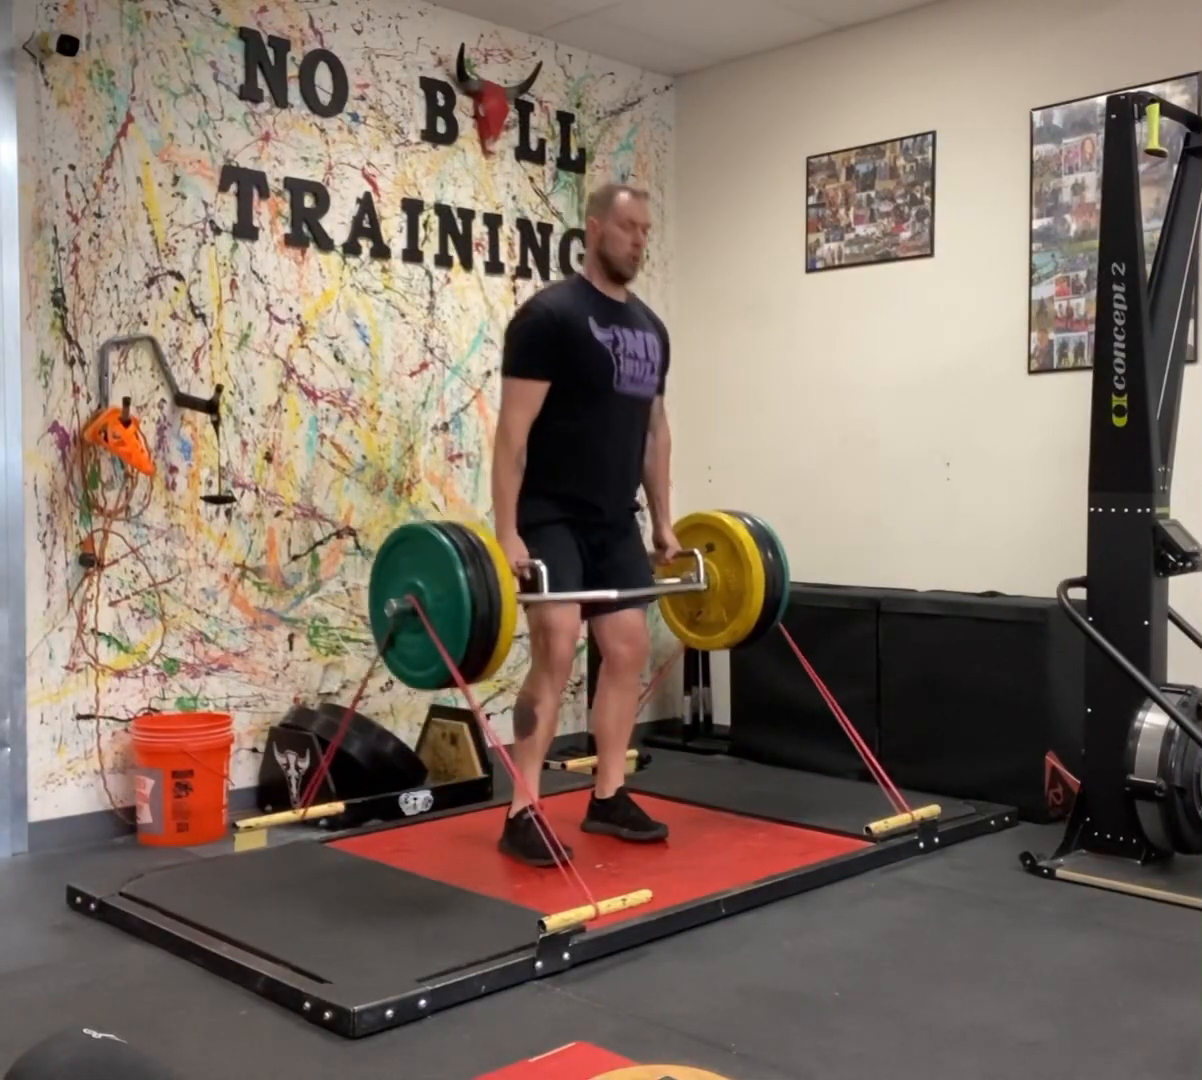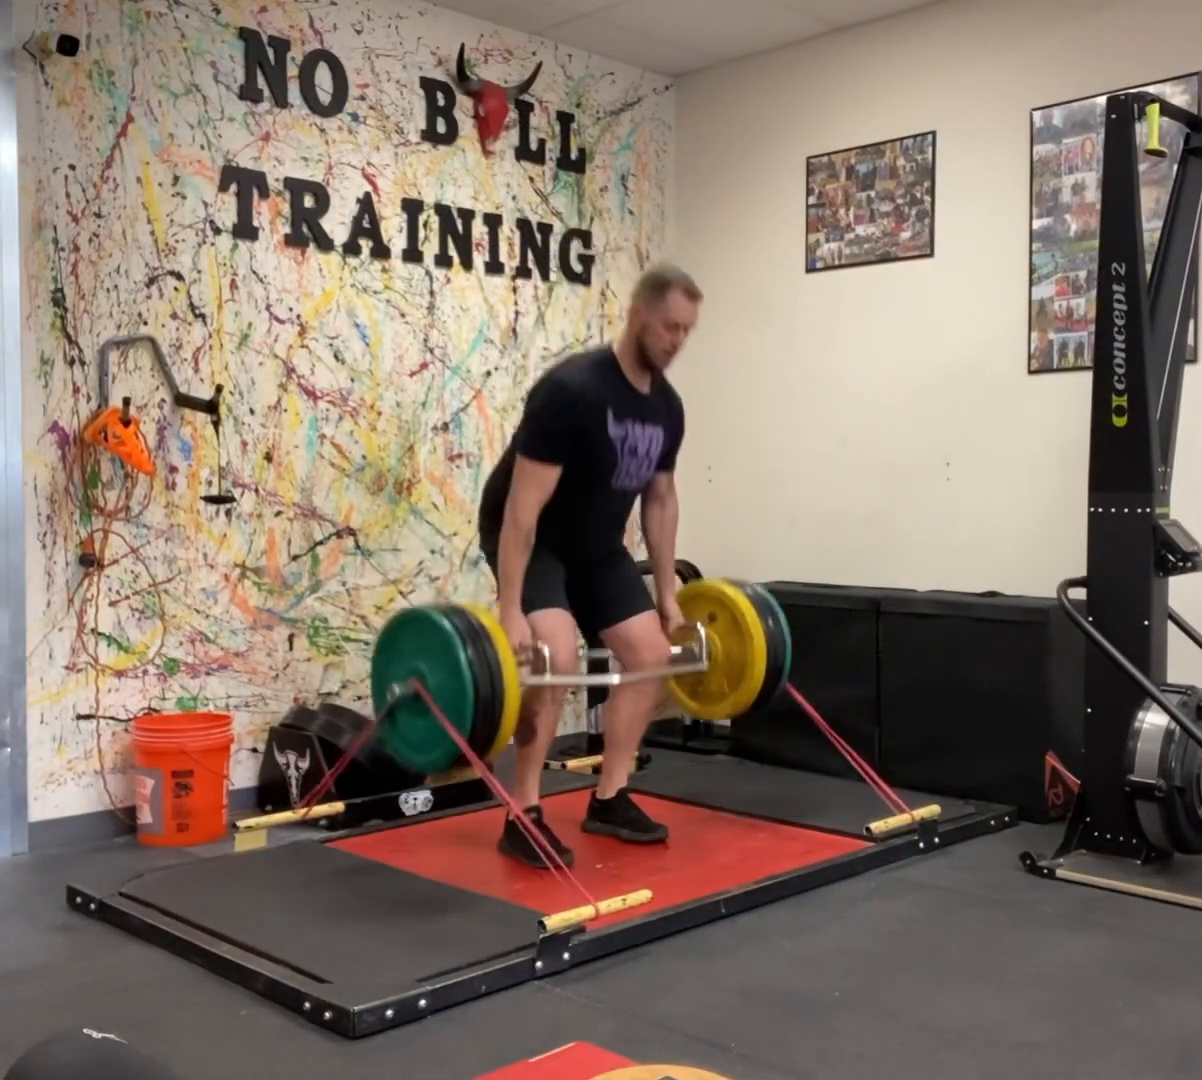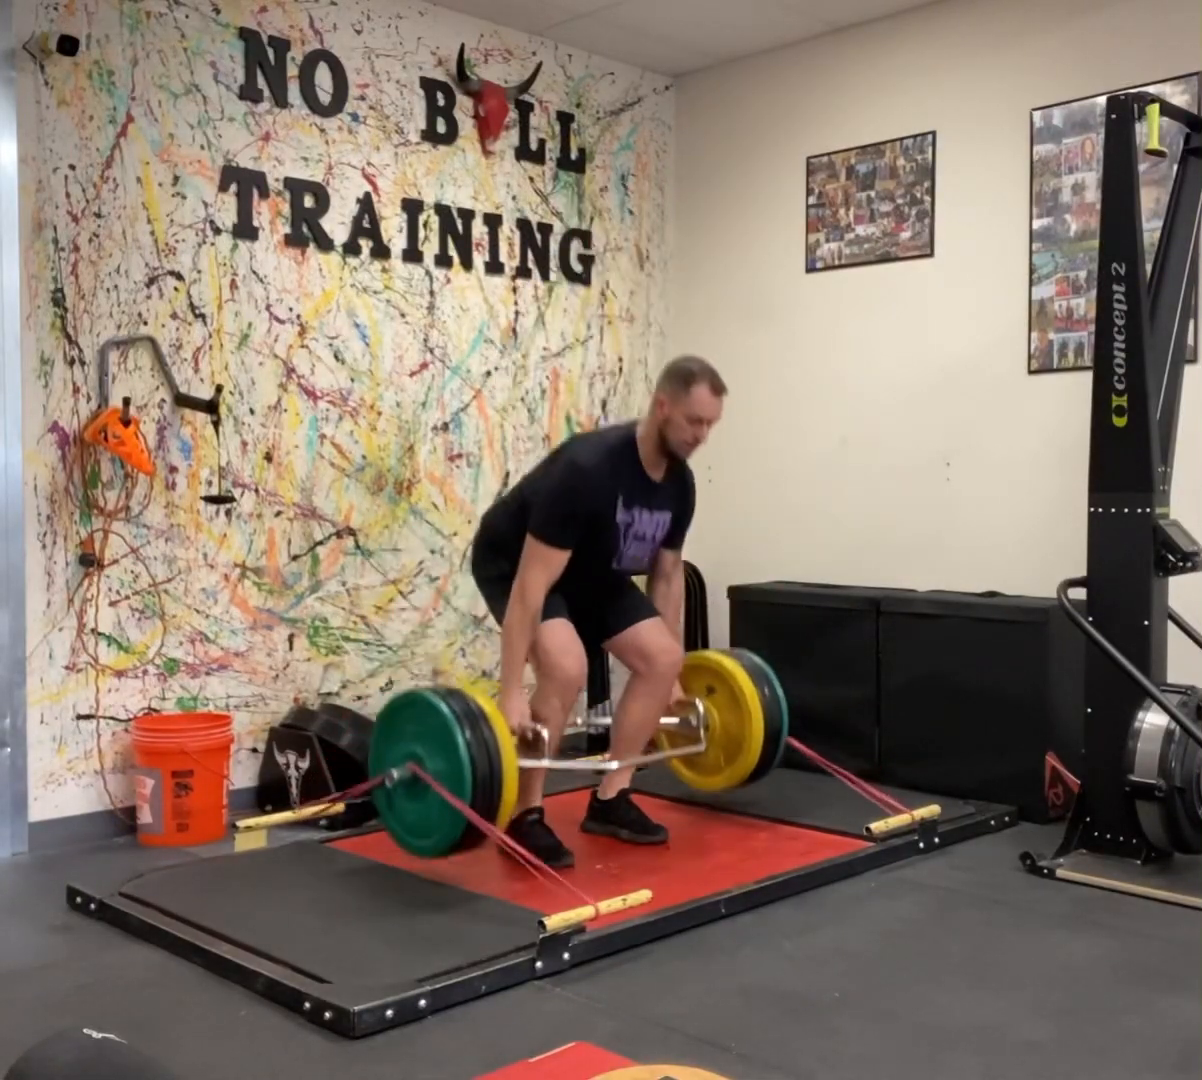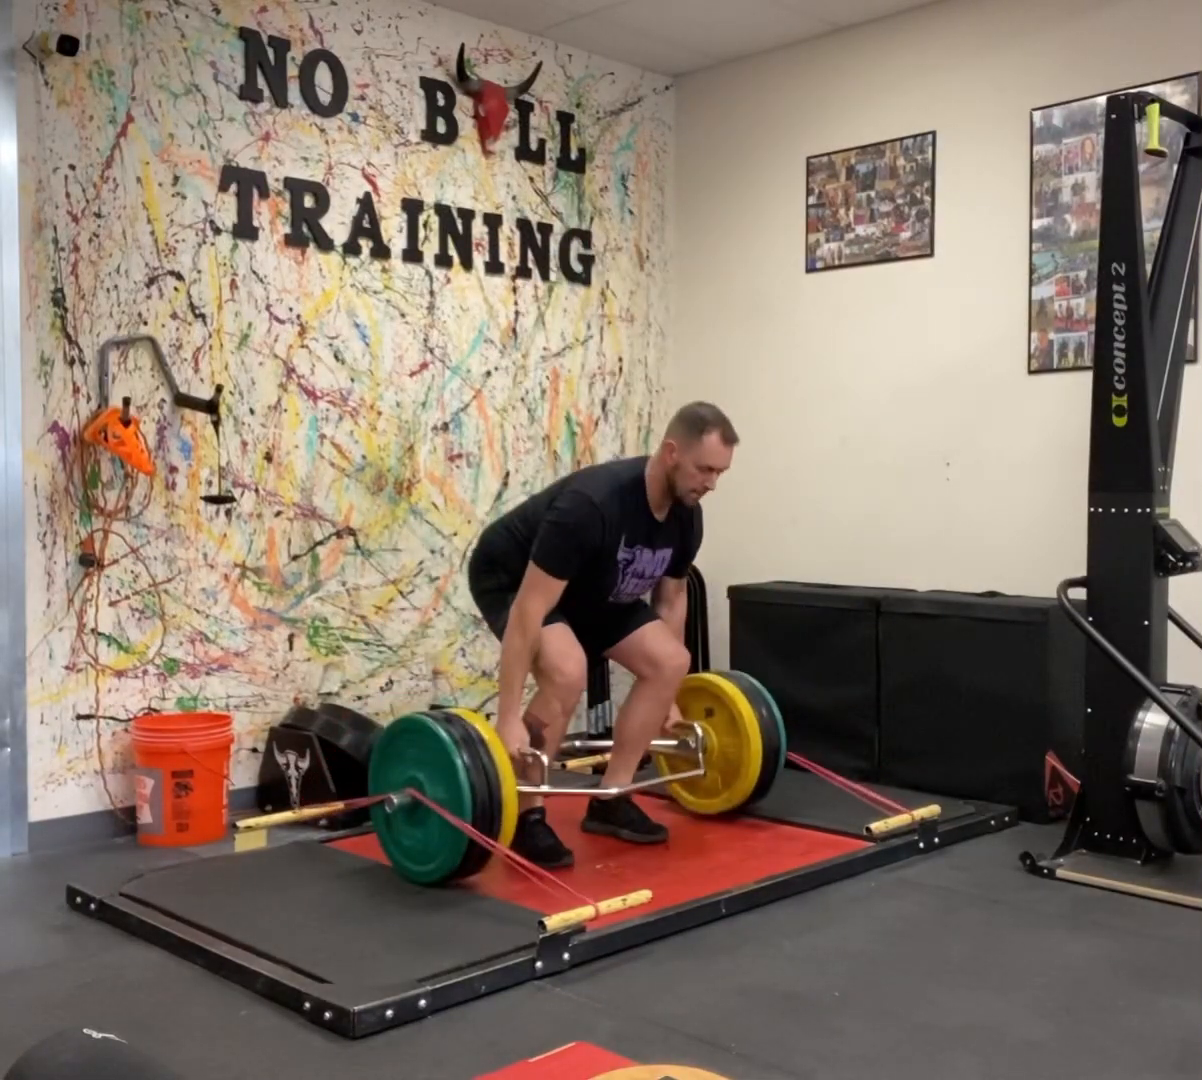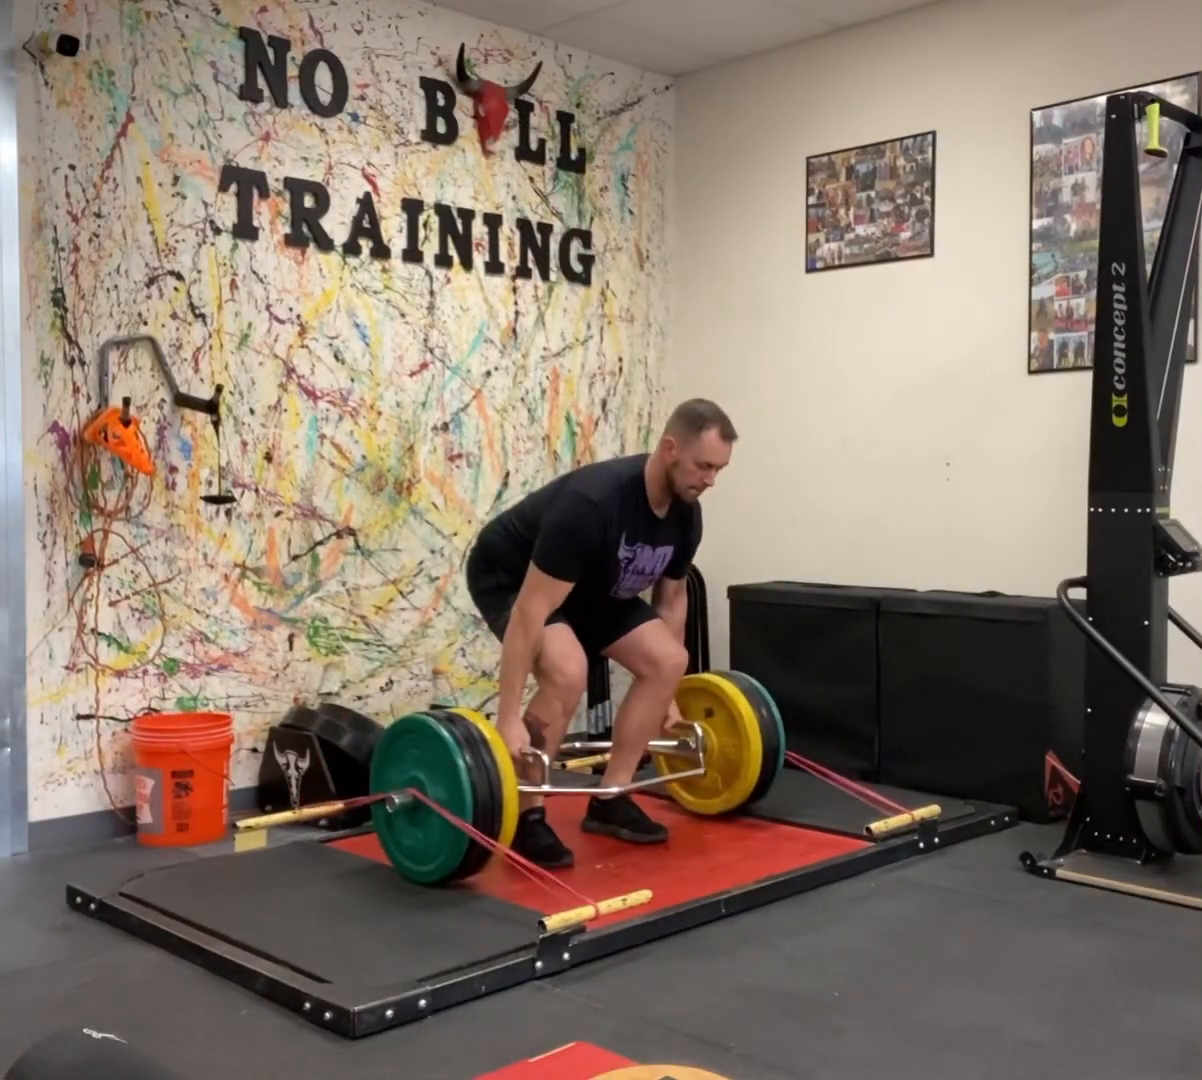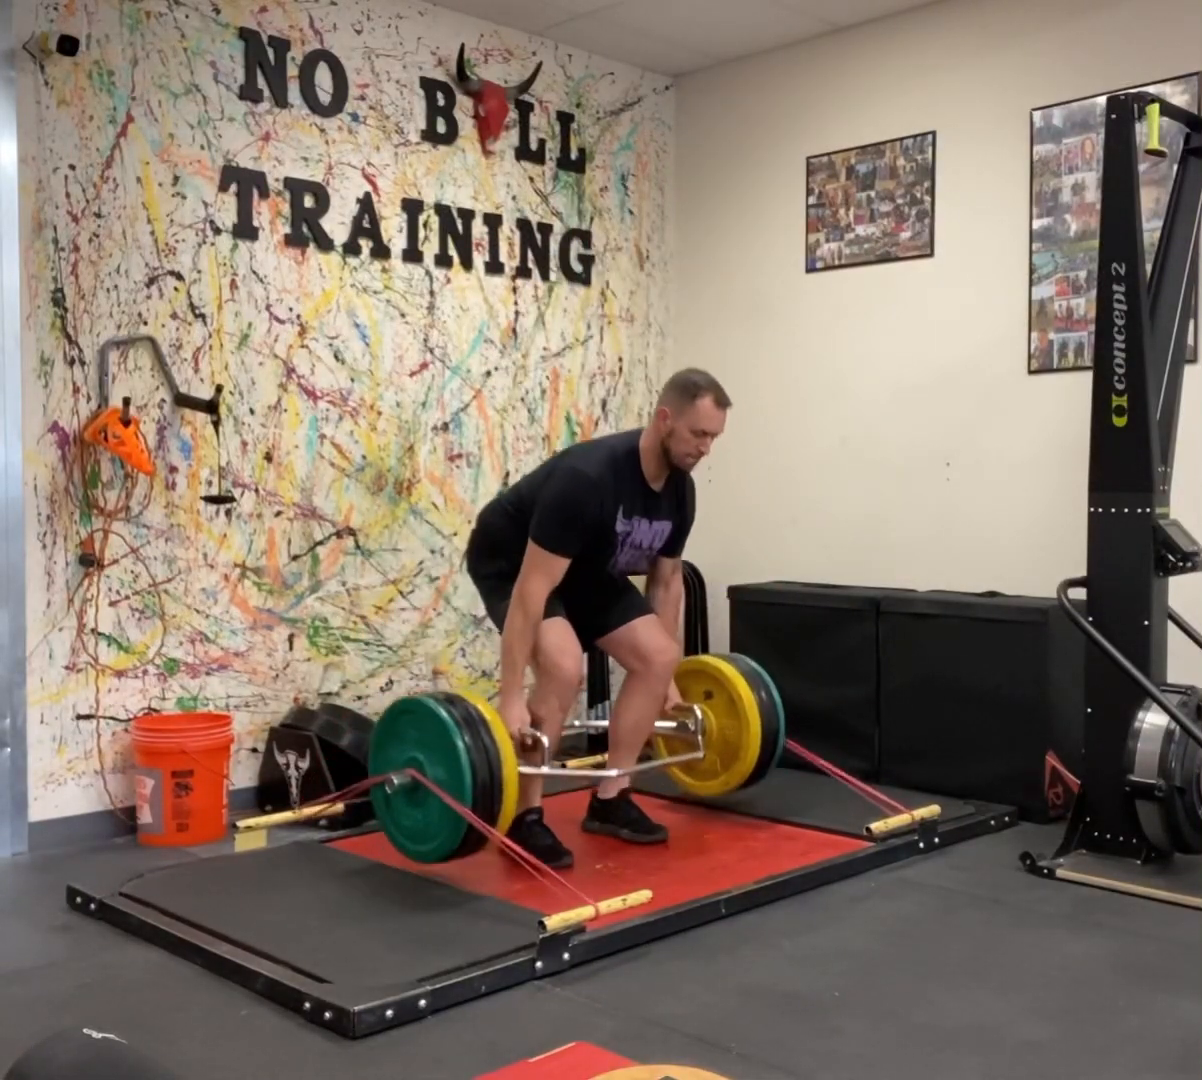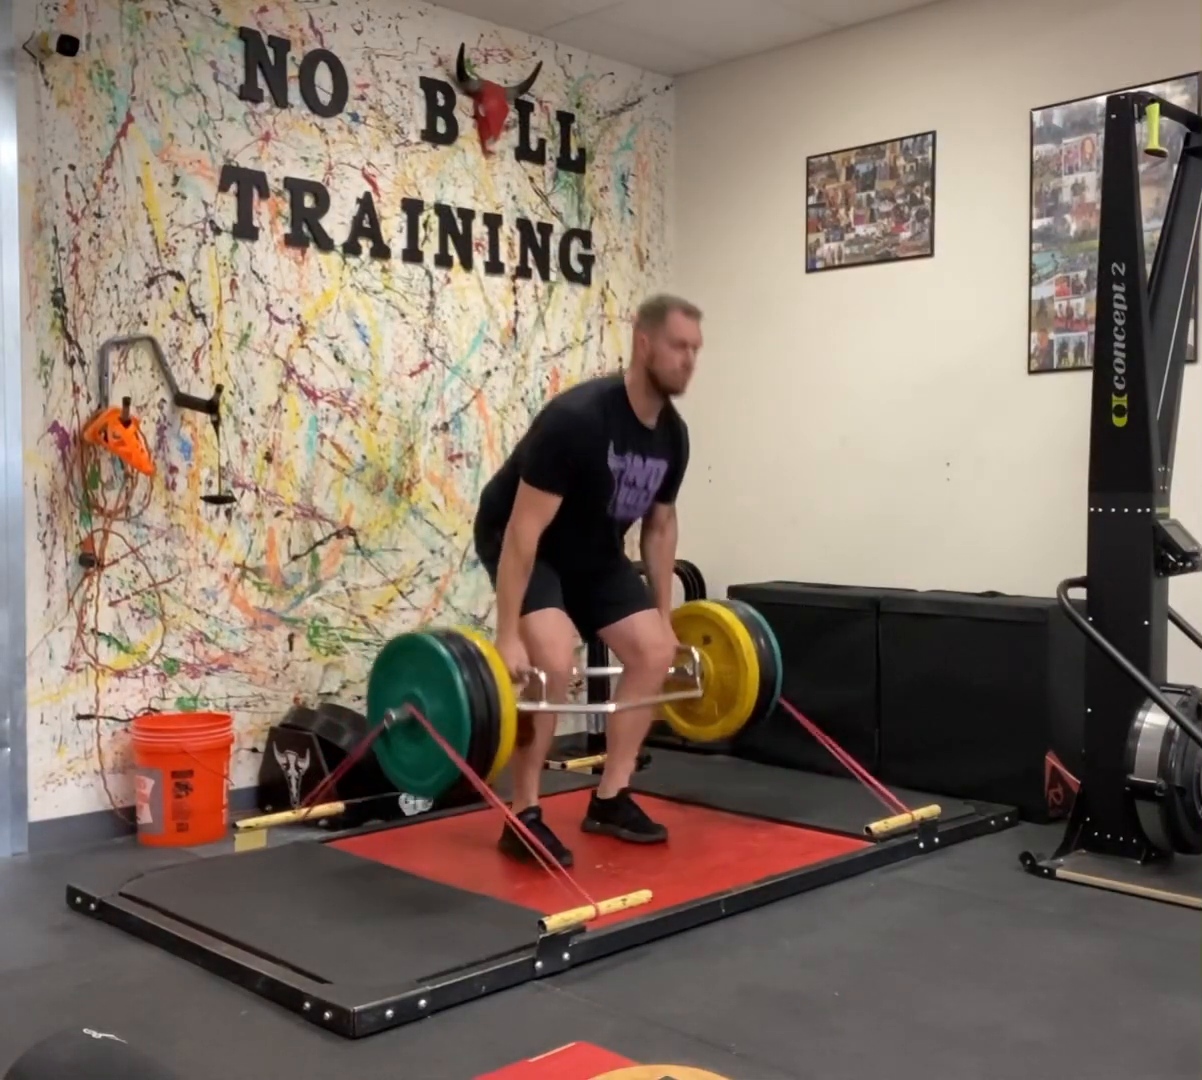
dt=0.2s
person 1, frame 1
left shoulder: (650, 327)
right shoulder: (550, 314)
left elbow: (655, 428)
right elbow: (512, 429)
left wrist: (663, 521)
right wrist: (508, 533)
left hip: (614, 521)
right hip: (550, 517)
left knee: (627, 652)
right knee: (556, 652)
left ankle: (608, 797)
right ankle: (521, 814)
person 1, frame 2
left shoulder: (667, 405)
right shoulder: (570, 391)
left elbow: (661, 499)
right elbow: (523, 506)
left wrist: (668, 594)
right wrist: (509, 613)
left hip: (597, 546)
right hip: (536, 543)
left knee: (651, 654)
right knee: (558, 658)
left ankle: (608, 798)
right ankle: (523, 817)
person 1, frame 3
left shoulder: (679, 484)
right shoulder: (587, 470)
left elbow: (666, 574)
right elbow: (532, 585)
left wrist: (677, 659)
right wrist: (511, 695)
right hip: (510, 561)
left knee: (660, 660)
right knee: (566, 668)
left ankle: (610, 800)
right ankle: (524, 817)
person 1, frame 4
left shoulder: (685, 519)
right shoulder: (592, 505)
left elbow: (670, 600)
right elbow: (529, 611)
left wrist: (671, 700)
right wrist: (509, 718)
right hip: (509, 577)
left knee: (670, 662)
right knee: (567, 671)
left ankle: (610, 800)
right ankle: (526, 816)
person 1, frame 5
left shoulder: (685, 516)
right shoulder: (591, 504)
left elbow: (671, 600)
right elbow: (530, 614)
left wrist: (671, 701)
right wrist: (508, 720)
right hip: (508, 576)
left knee: (667, 662)
right knee: (567, 672)
left ankle: (610, 799)
right ankle: (525, 816)
person 1, frame 6
left shoulder: (679, 492)
right shoulder: (587, 479)
left elbow: (666, 581)
right elbow: (531, 591)
left wrist: (671, 679)
right wrist: (511, 700)
left hip: (591, 572)
right hip: (509, 561)
left knee: (659, 657)
right knee: (563, 667)
left ankle: (610, 798)
right ankle: (524, 817)
person 1, frame 7
left shoulder: (672, 434)
right shoulder: (577, 419)
left elbow: (660, 527)
right elbow: (524, 530)
left wrist: (665, 619)
right wrist: (508, 638)
left hip: (594, 549)
right hip: (520, 537)
left knee: (655, 651)
right knee: (555, 664)
left ankle: (610, 798)
right ankle: (522, 816)
